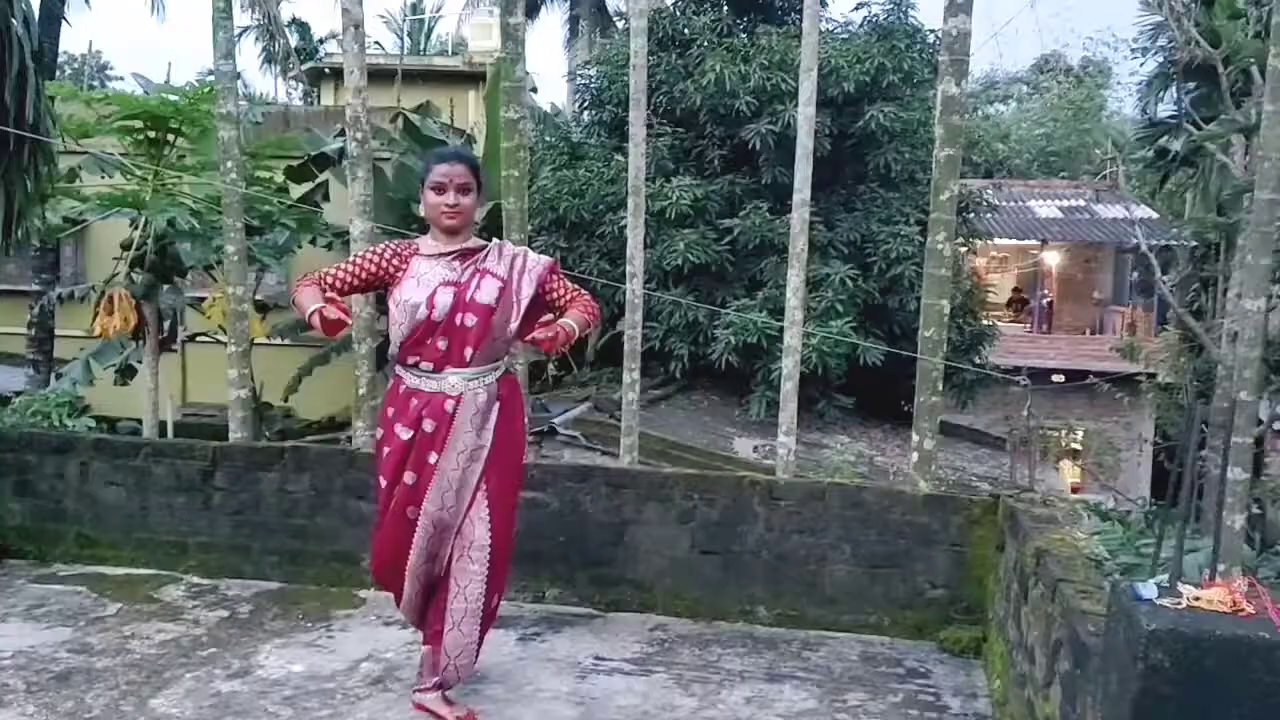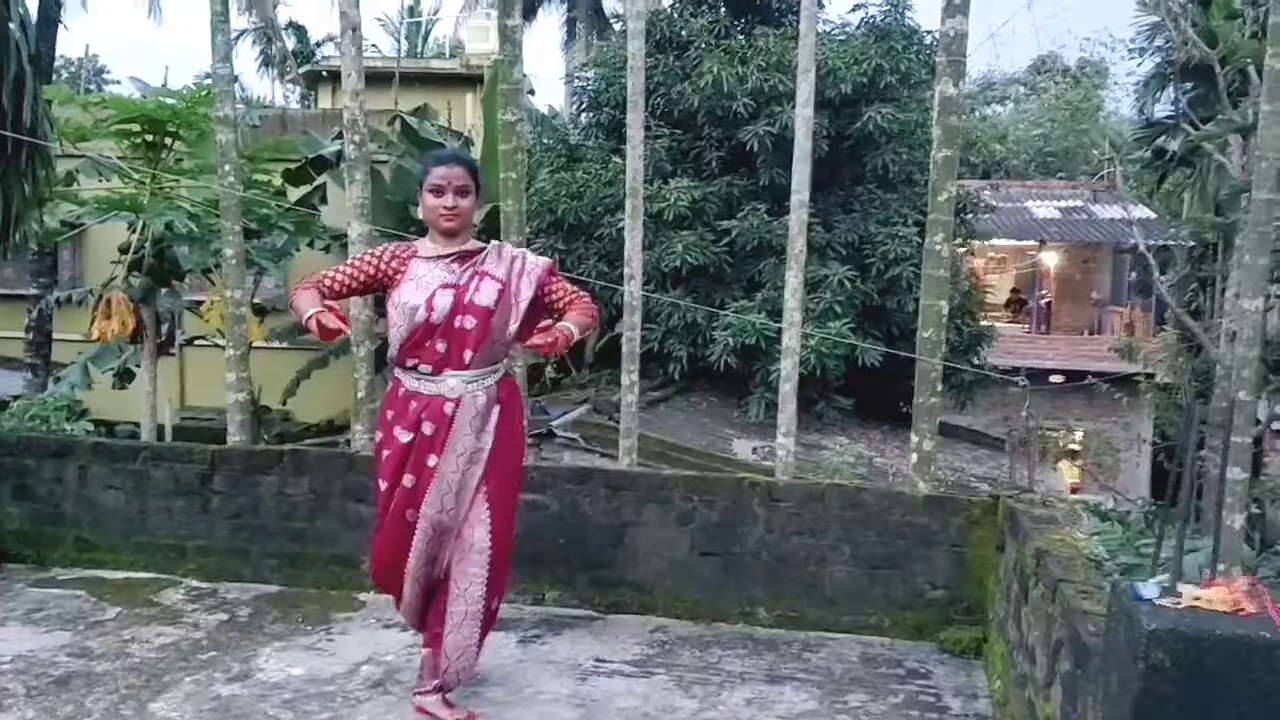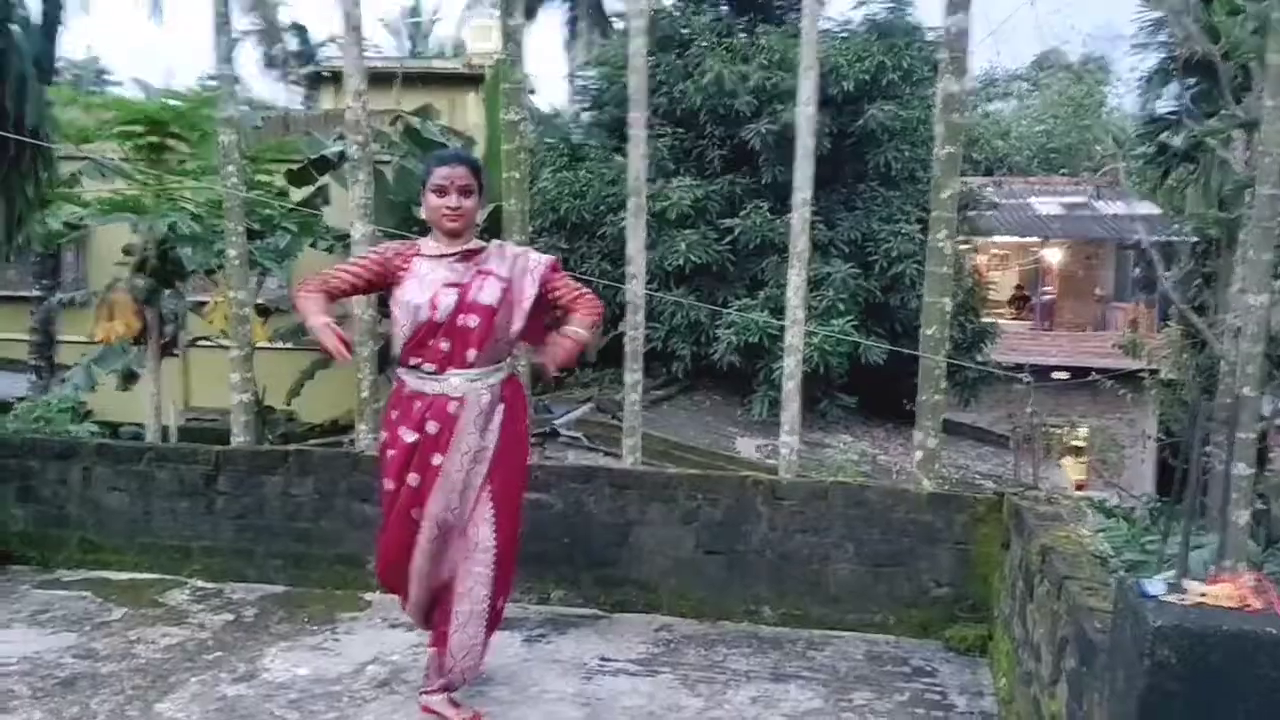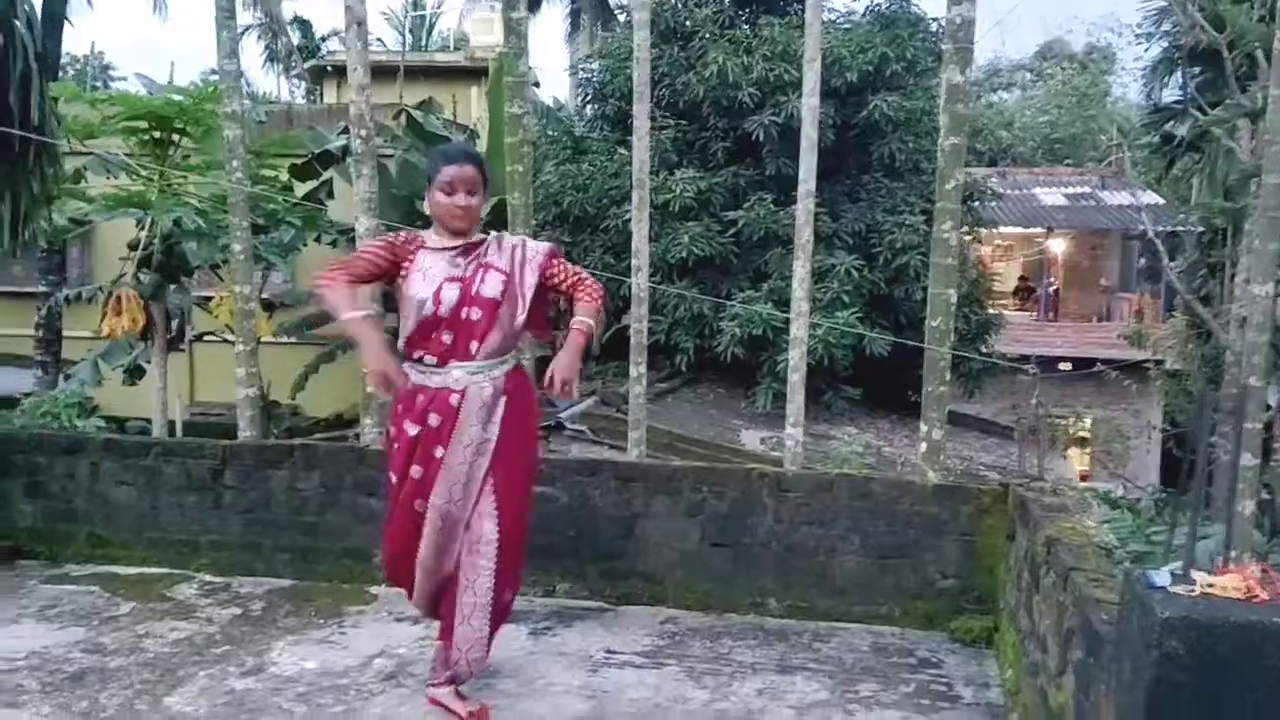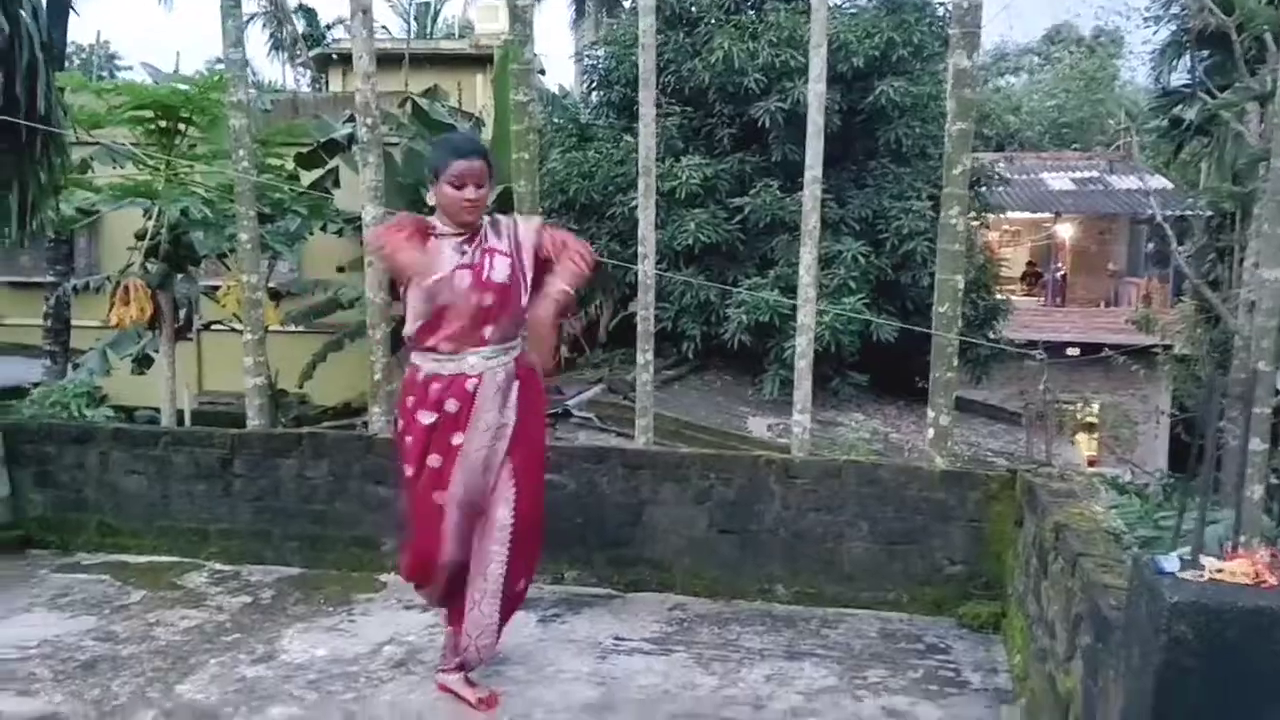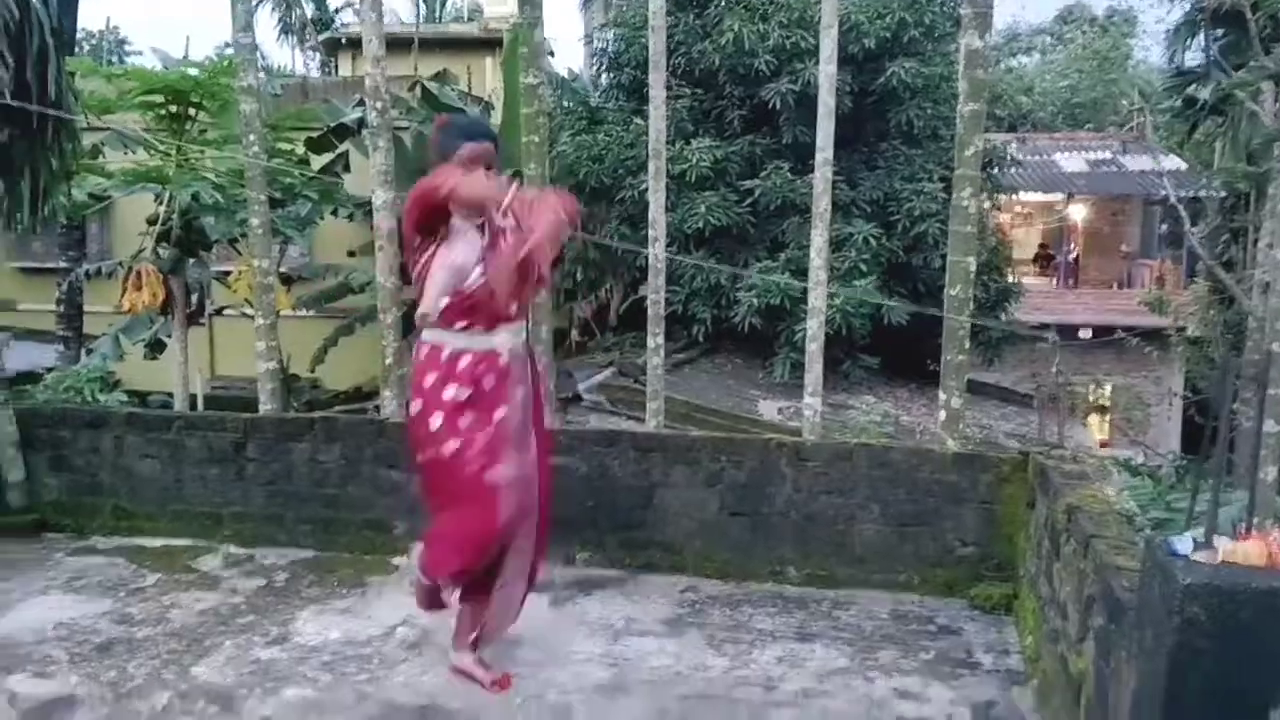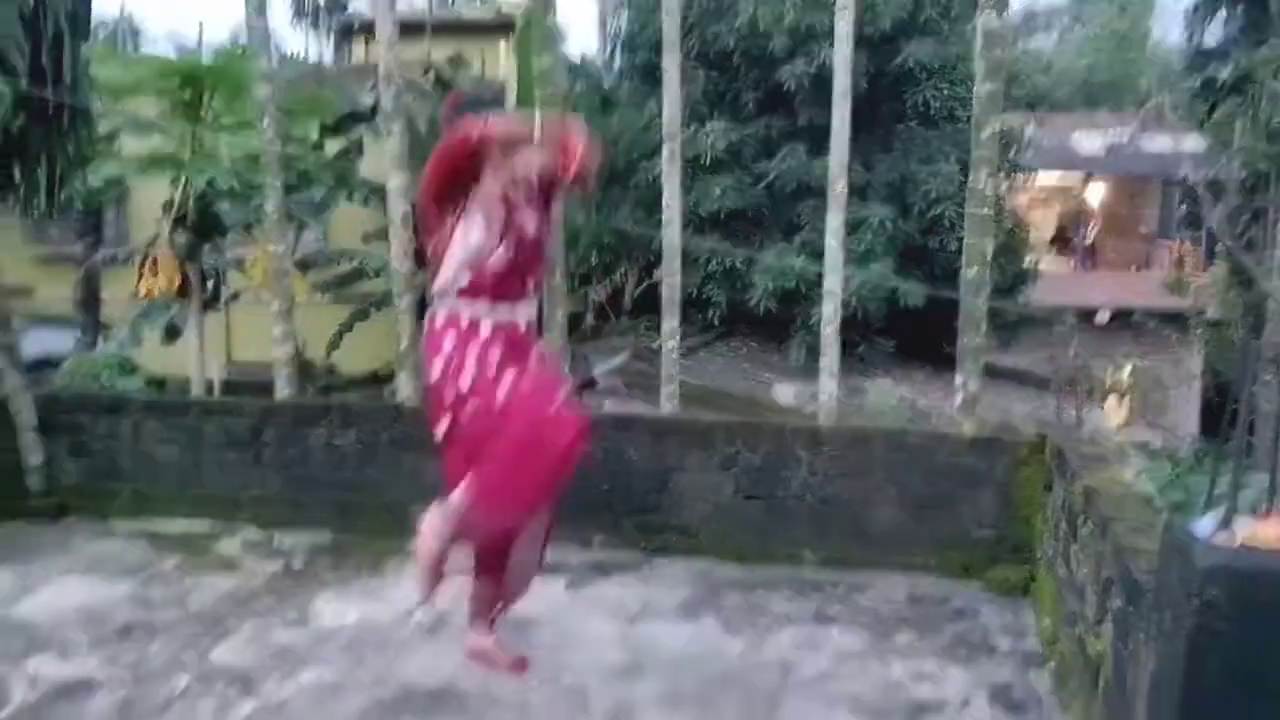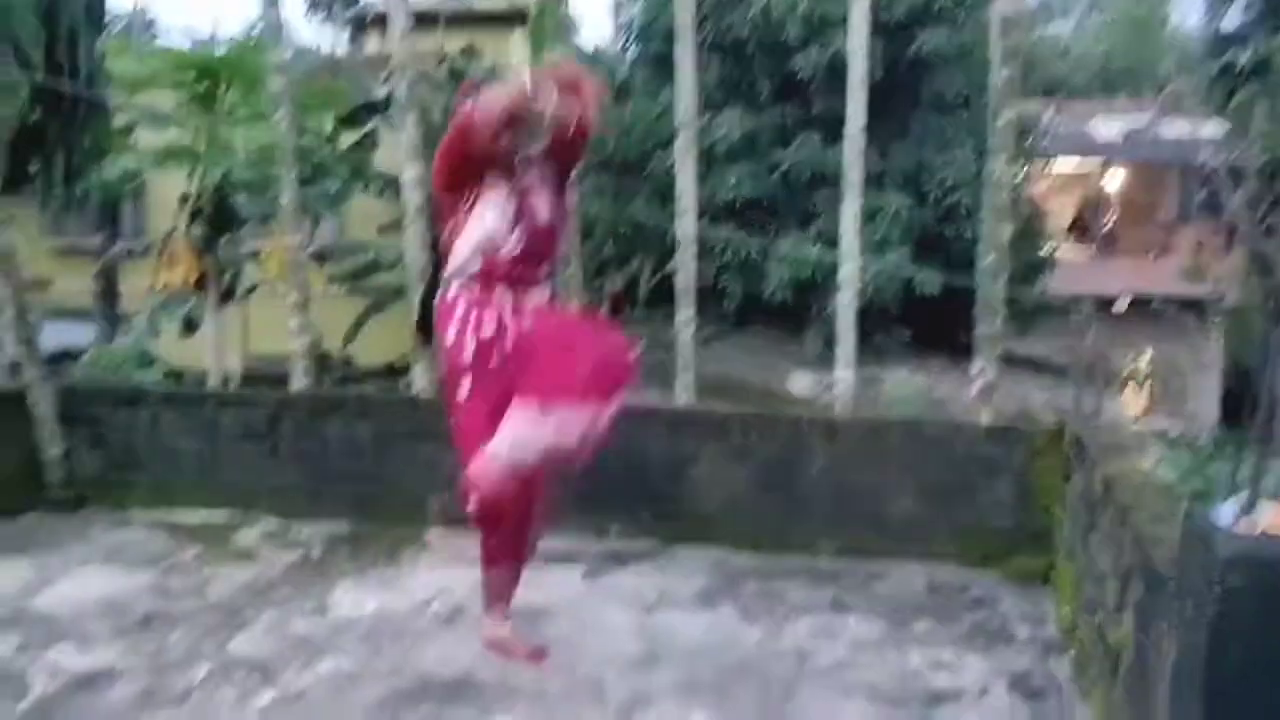
dt=0.1s
person 1, frame 1
left shoulder: (513, 263)
right shoulder: (397, 258)
left elbow: (582, 303)
right elbow: (311, 284)
left wrist: (565, 327)
right wrist: (318, 310)
left hip: (483, 419)
right hip: (415, 416)
left knee: (473, 544)
right knee: (410, 536)
person 1, frame 2
left shoulder: (512, 265)
right shoulder: (395, 260)
left elbow: (582, 305)
right elbow: (309, 288)
left wrist: (564, 331)
right wrist: (316, 315)
left hip: (483, 421)
right hip: (415, 419)
left knee: (473, 547)
right knee: (409, 538)
person 1, frame 3
left shoulder: (515, 263)
right shoulder: (399, 259)
left elbow: (585, 303)
right elbow: (315, 287)
left wrist: (570, 341)
right wrist: (322, 325)
left hip: (488, 419)
right hip: (419, 417)
left knee: (479, 545)
right knee: (417, 535)
person 1, frame 4
left shoulder: (517, 254)
right shoulder: (404, 250)
left elbow: (585, 286)
right elbow: (334, 277)
left wrist: (572, 347)
right wrist: (371, 342)
left hip: (493, 411)
right hip: (425, 410)
left knee: (485, 539)
right knee: (423, 529)
person 1, frame 5
left shoulder: (516, 233)
right shoulder: (417, 236)
left elbow: (576, 252)
right elbow: (385, 240)
left wrist: (549, 304)
right wrist: (440, 292)
left hip: (506, 394)
right hip: (436, 396)
left knee: (499, 527)
right knee: (441, 520)
left ankle: (456, 662)
right ankle: (446, 610)
person 1, frame 6
left shoulder: (516, 210)
right shoulder: (428, 215)
left elbow: (558, 207)
right elbow: (443, 187)
left wrist: (541, 227)
right wrist: (506, 202)
left hip: (510, 372)
right hip: (451, 373)
left knee: (517, 506)
right knee: (479, 499)
left ankle: (468, 644)
right ankle: (432, 564)
person 1, frame 7
left shoulder: (527, 186)
right shoulder: (445, 192)
left elbow: (576, 158)
right elbow: (465, 136)
left wrist: (558, 153)
right wrist: (540, 136)
left hip: (515, 340)
right hip: (464, 341)
left knee: (514, 493)
right knee: (552, 431)
left ankle: (481, 628)
right ankle: (443, 520)
person 1, frame 8
left shoulder: (542, 172)
right shoulder: (458, 179)
left elbow: (581, 122)
right elbow: (471, 123)
left wrist: (574, 97)
right wrist: (528, 89)
left hip: (532, 321)
right hip: (477, 320)
left knee: (519, 479)
right knee: (597, 353)
left ankle: (496, 618)
right ankle: (500, 456)
